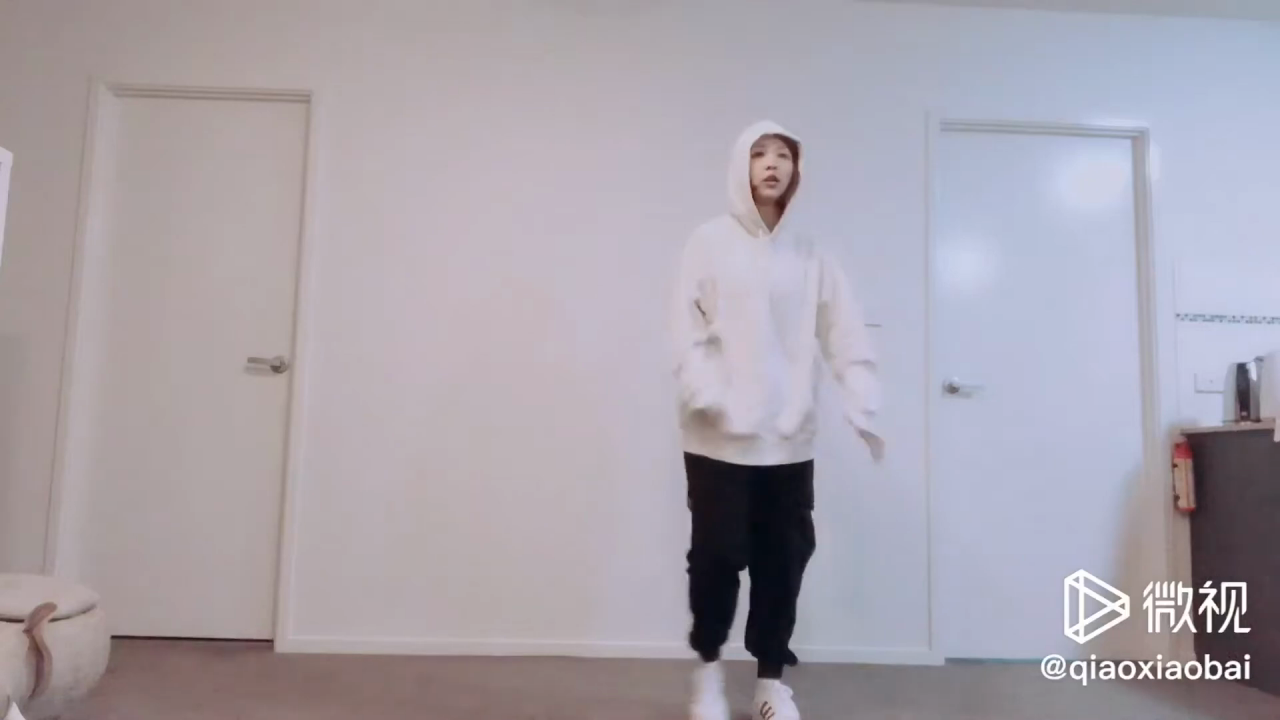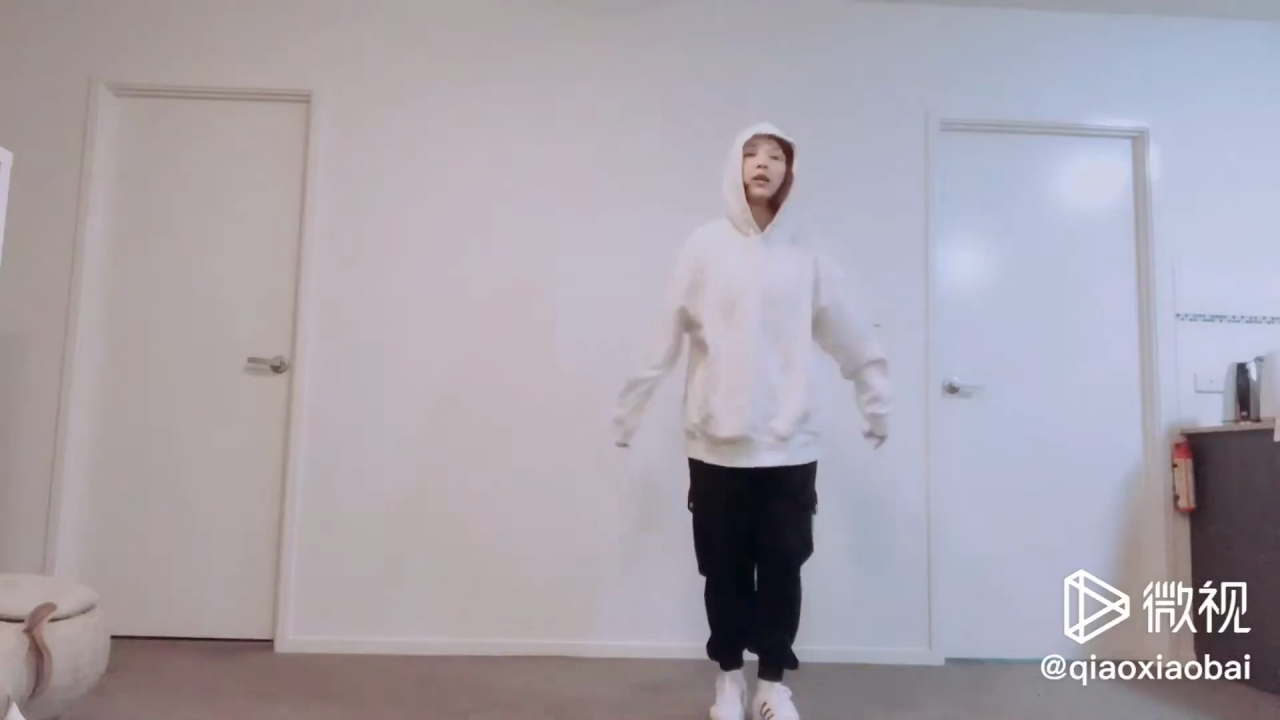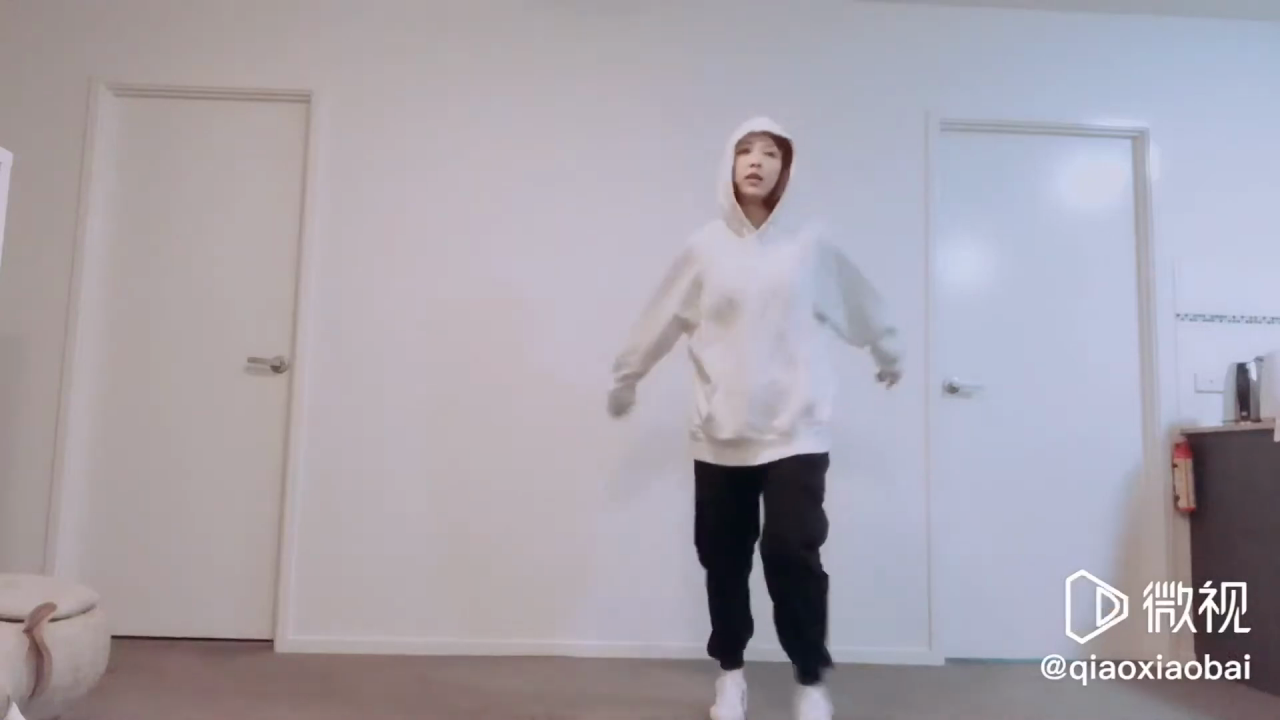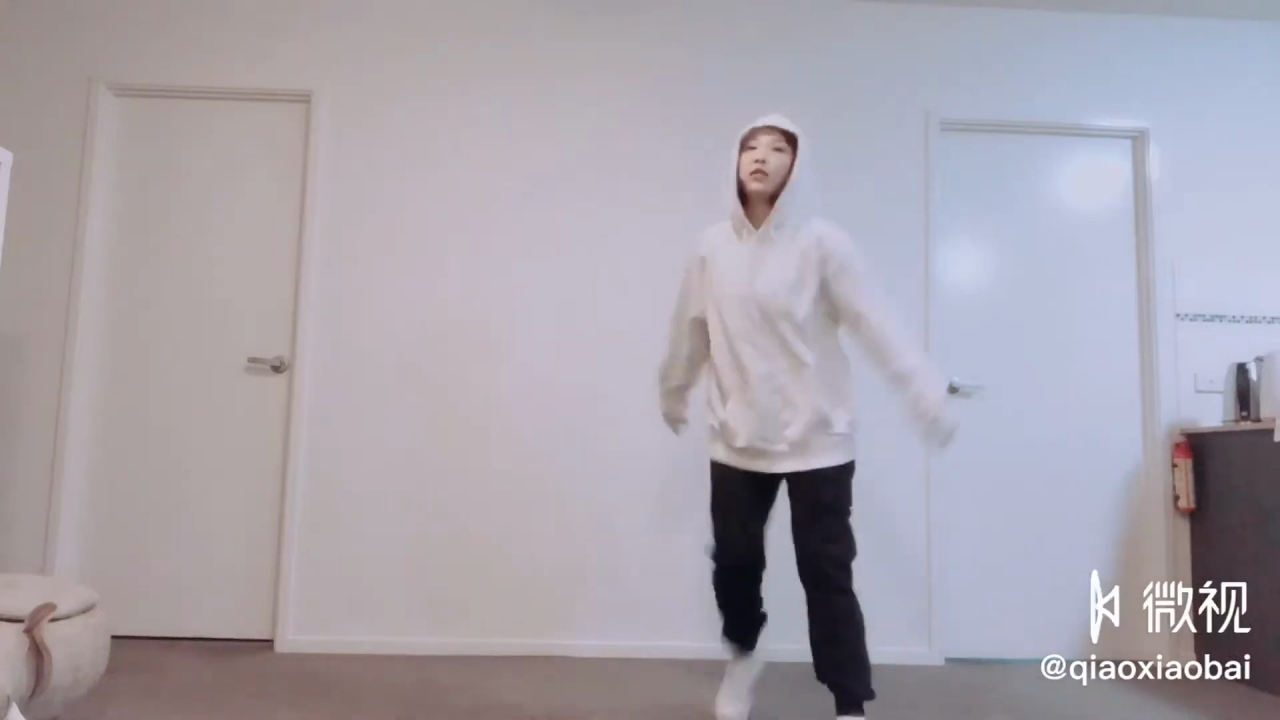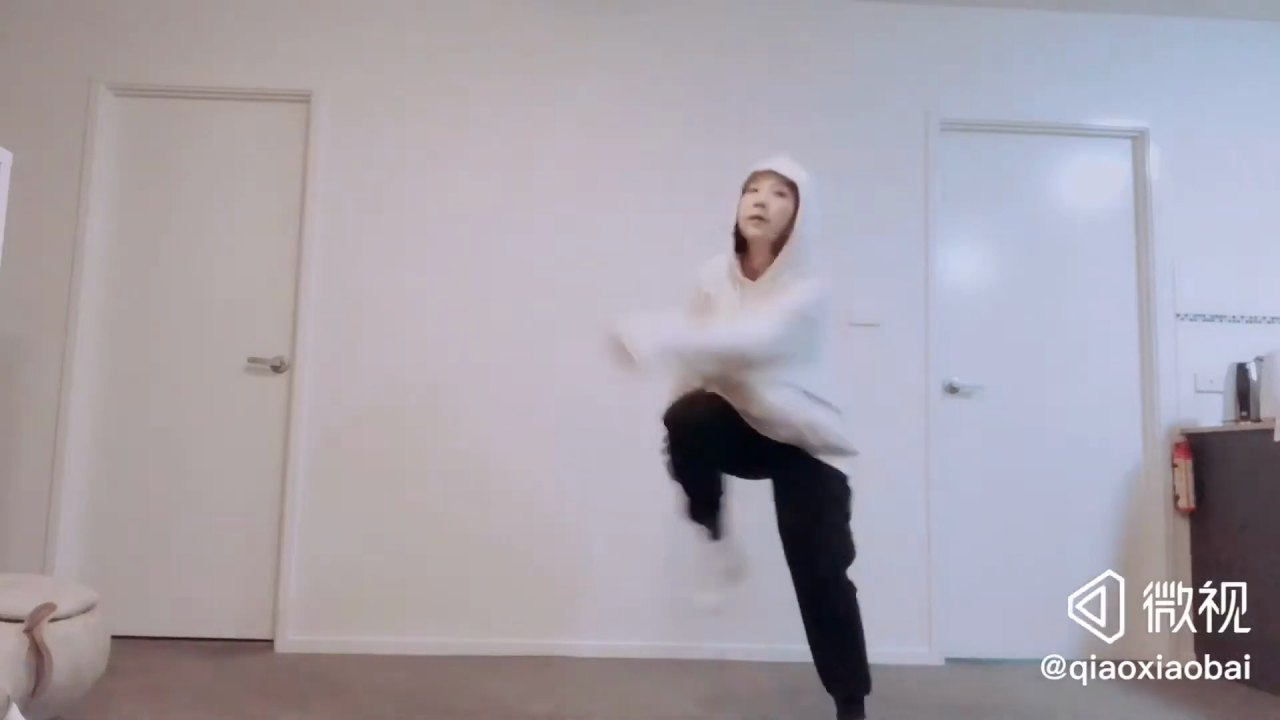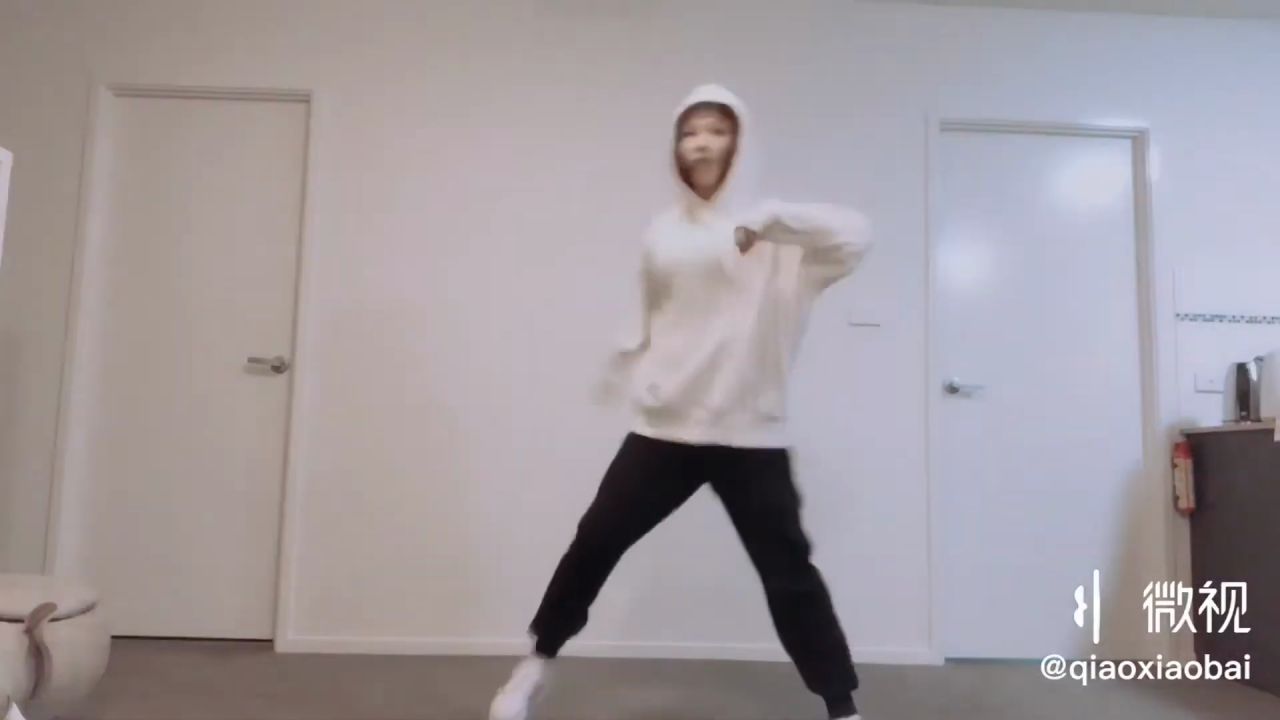
dt=0.2s
person 1, frame 1
left shoulder: (812, 255)
right shoulder: (709, 241)
left elbow: (846, 338)
right elbow: (687, 331)
left wrist: (862, 411)
right wrist: (702, 397)
left hip: (789, 439)
right hip: (719, 436)
left knee: (785, 558)
right knee: (719, 553)
right ankle: (709, 669)
person 1, frame 2
left shoulder: (807, 255)
right shoulder: (704, 246)
left elbow: (850, 335)
right elbow: (668, 335)
left wrist: (876, 402)
right wrist: (632, 404)
left hip: (788, 440)
right hip: (717, 437)
left knee: (783, 560)
right knee: (721, 563)
person 1, frame 3
left shoulder: (811, 245)
right shoulder: (704, 248)
left elbow: (858, 308)
right elbow: (660, 323)
left wrist: (889, 355)
right wrist: (623, 380)
left hip: (796, 433)
right hip: (721, 437)
left knee: (792, 551)
right knee: (724, 560)
person 1, frame 4
left shoulder: (821, 243)
right shoulder: (714, 248)
left elbow: (876, 323)
right elbow: (691, 329)
left wrist: (926, 396)
right wrist: (673, 394)
left hip: (818, 438)
right hip: (740, 438)
left knee: (825, 571)
right knee: (735, 560)
right ankle: (741, 659)
person 1, frame 5
left shoulder: (805, 290)
right shoulder: (714, 282)
left elbow: (750, 338)
left wrist: (649, 338)
left hip: (809, 446)
right hip: (729, 420)
left knee: (823, 582)
right knee: (686, 421)
right ankle: (717, 536)
person 1, frame 6
left shoulder: (771, 228)
right shoulder: (664, 233)
left elbow: (854, 236)
left wrist: (777, 221)
right wrist: (621, 367)
left hip: (747, 430)
right hip: (665, 423)
left knee: (788, 571)
right knee: (597, 539)
right ankle: (535, 664)
